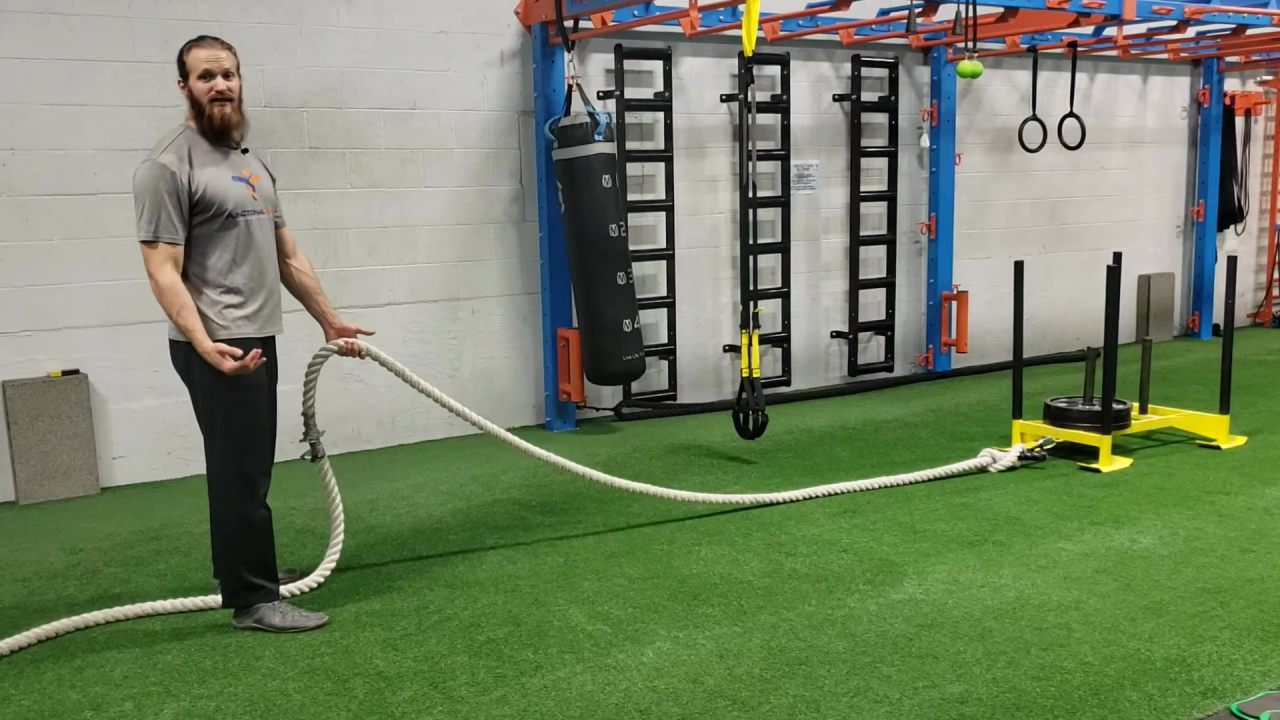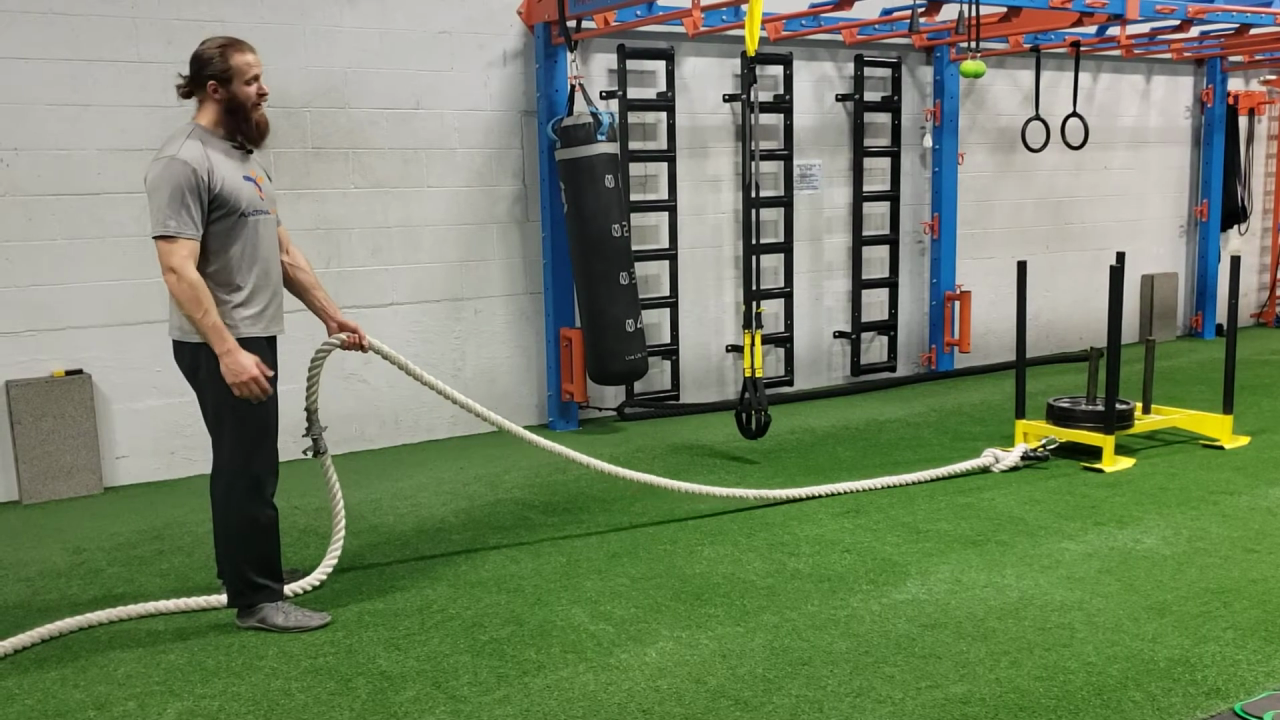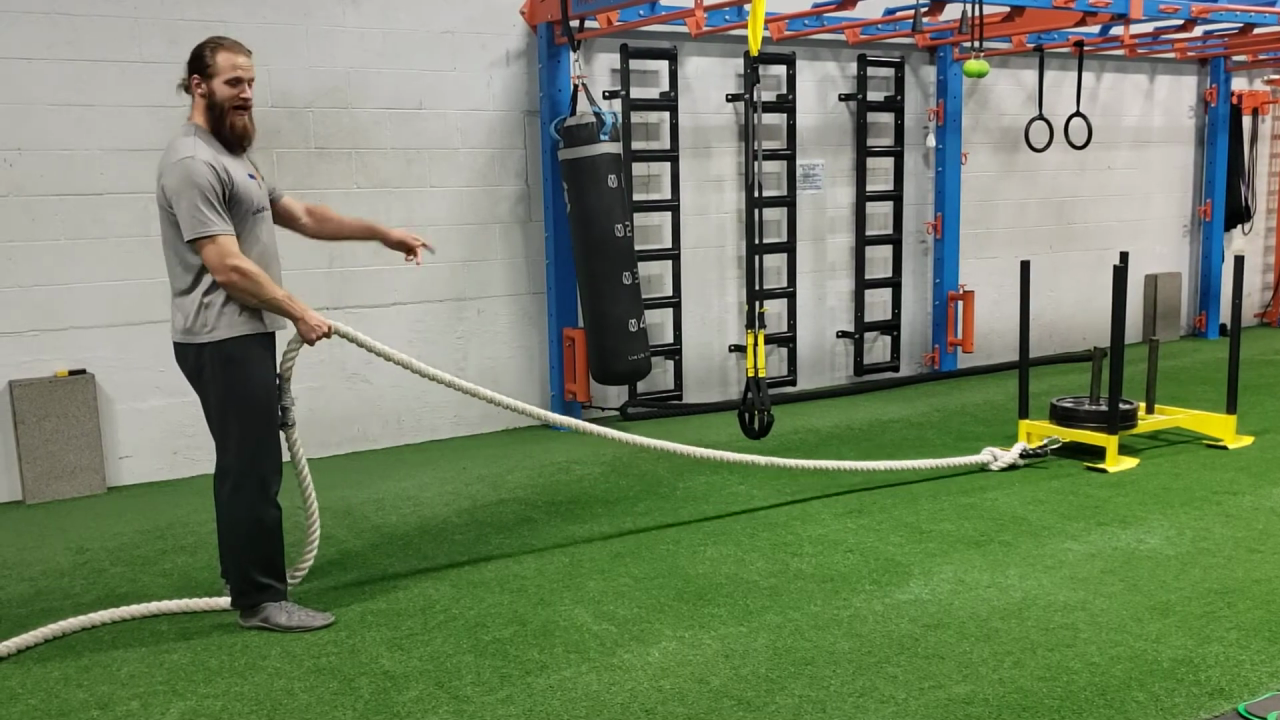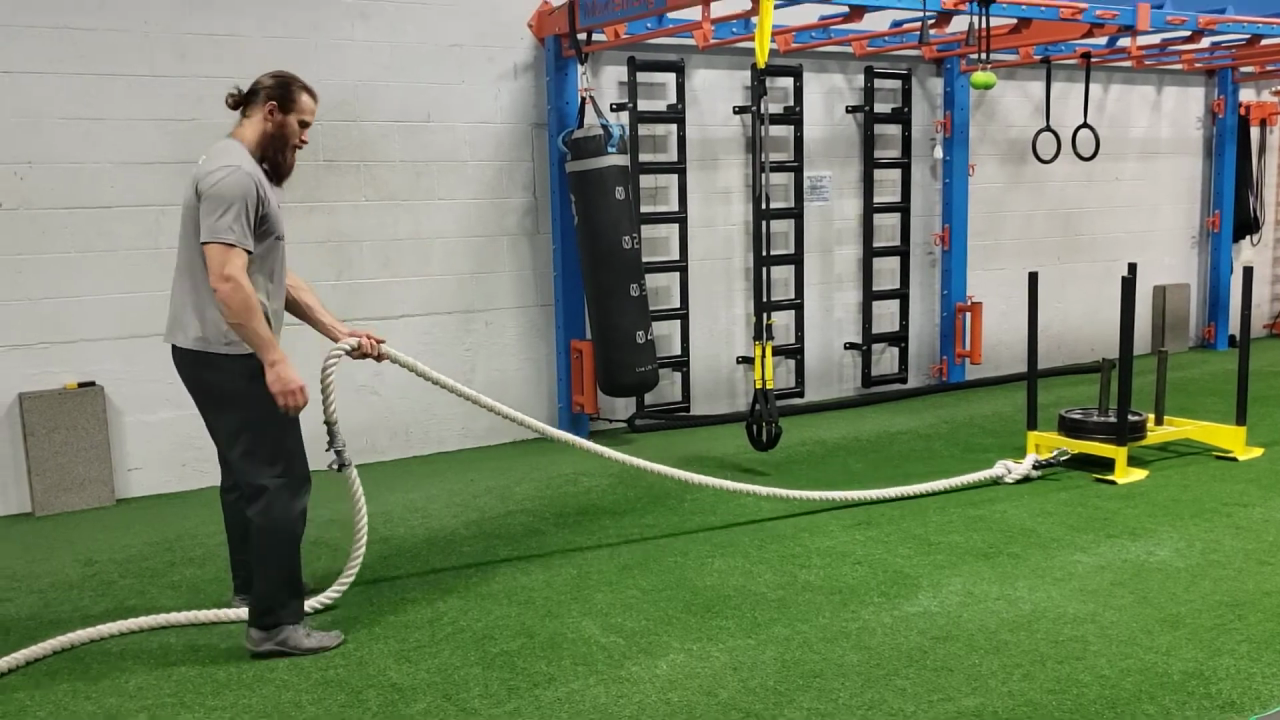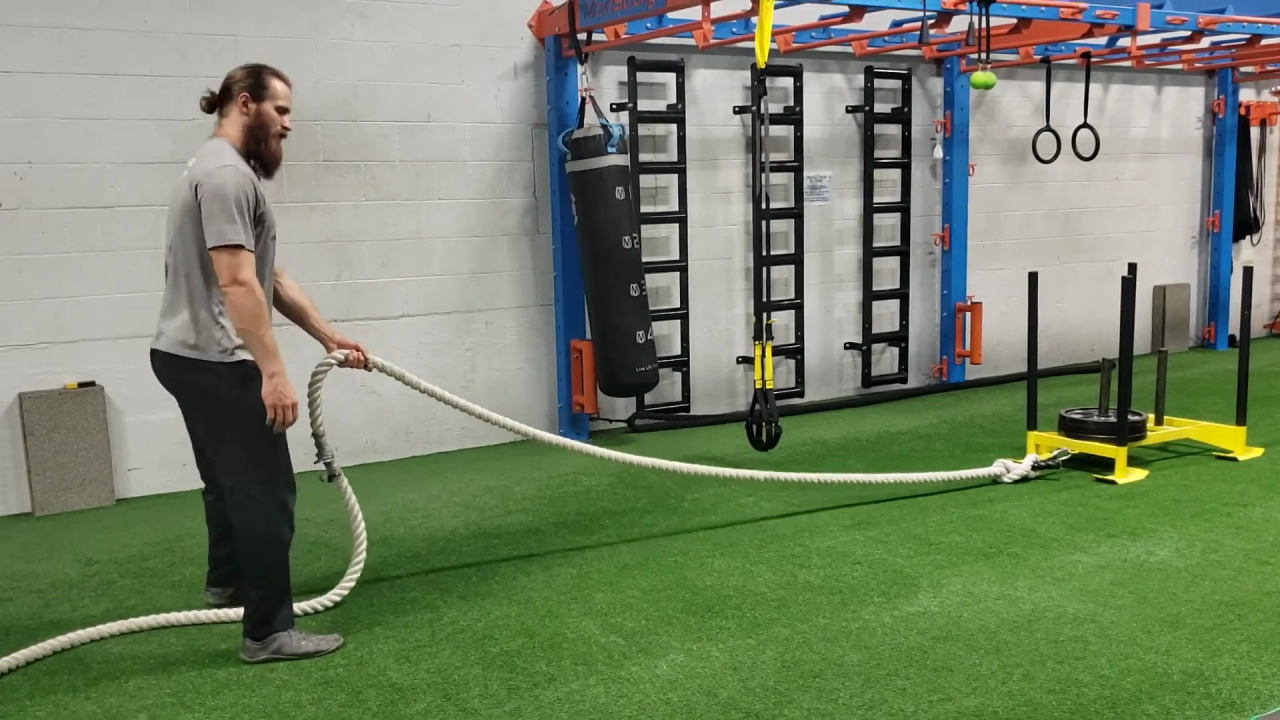
dt=1s
person 1, frame 1
left shoulder: (252, 161)
right shoulder: (169, 166)
left elbow: (287, 254)
right elbow: (164, 272)
left wrist: (330, 319)
right wrist: (205, 344)
left hip: (258, 337)
right hip: (219, 344)
left knee: (248, 465)
right knee: (241, 470)
left ankle: (242, 568)
right ankle: (253, 598)
person 1, frame 2
left shoulder: (244, 157)
right shoulder: (183, 162)
left elbow: (283, 253)
right elbow: (179, 269)
left wrist: (331, 314)
right wrist: (228, 353)
left hip: (252, 339)
right hip: (223, 346)
left knee: (242, 463)
right knee: (249, 468)
left ankle: (244, 571)
right ankle: (256, 598)
person 1, frame 3
left shoulder: (232, 157)
right shoulder: (191, 163)
left elbow: (303, 216)
right elbow: (228, 268)
left wrist: (382, 232)
right wrist: (300, 313)
left hip: (241, 337)
right hip: (224, 342)
left knee: (244, 465)
right knee: (254, 469)
left ankle: (244, 576)
right ankle: (260, 598)
person 1, frame 4
left shoulder: (237, 170)
right shoulder: (234, 174)
left elbow: (275, 277)
right elbow: (228, 278)
left wrist: (337, 329)
right wrist: (275, 362)
left hip: (207, 349)
right hip: (228, 353)
left knee: (250, 474)
right knee: (279, 479)
left ankle: (253, 583)
right ankle: (274, 622)
person 1, frame 5
left shoulder: (218, 168)
right shoulder: (227, 173)
left elbow: (270, 276)
right elbow: (237, 284)
left wrist: (329, 335)
right wrist: (274, 372)
left hip: (185, 354)
right hip: (215, 361)
left knee: (229, 478)
right knee: (264, 489)
left ankle: (229, 582)
right ankle: (267, 631)
